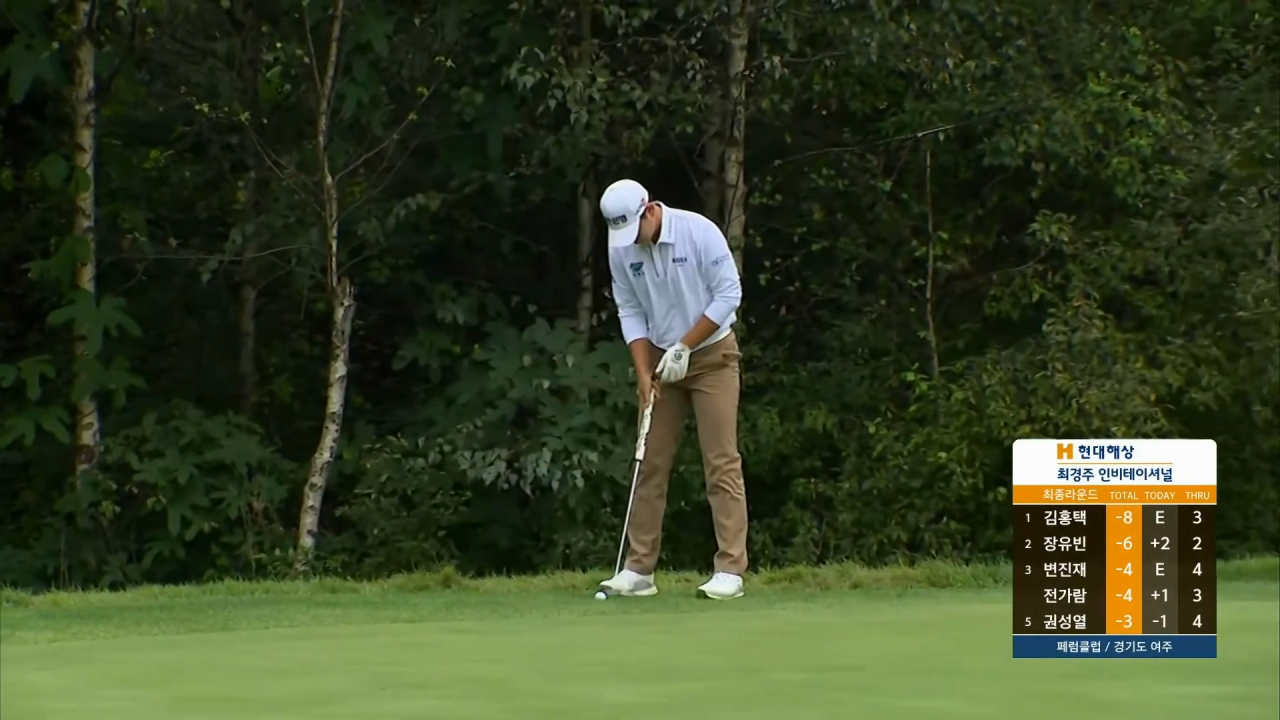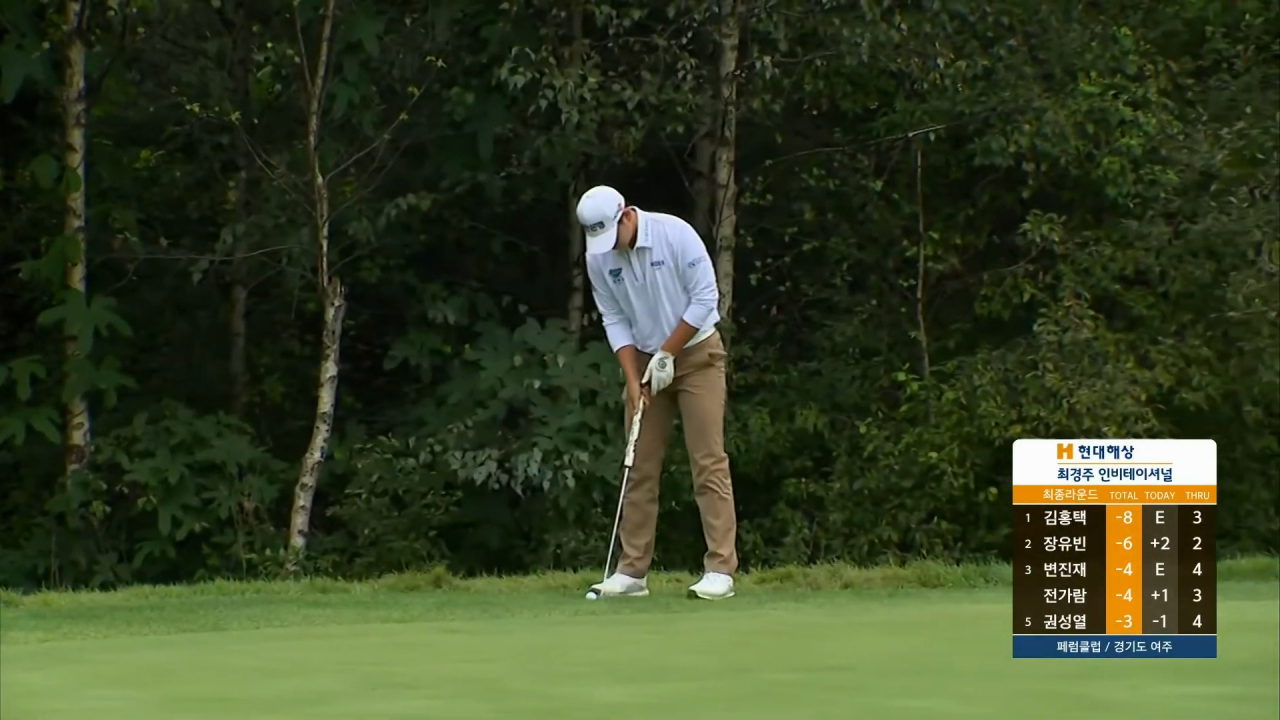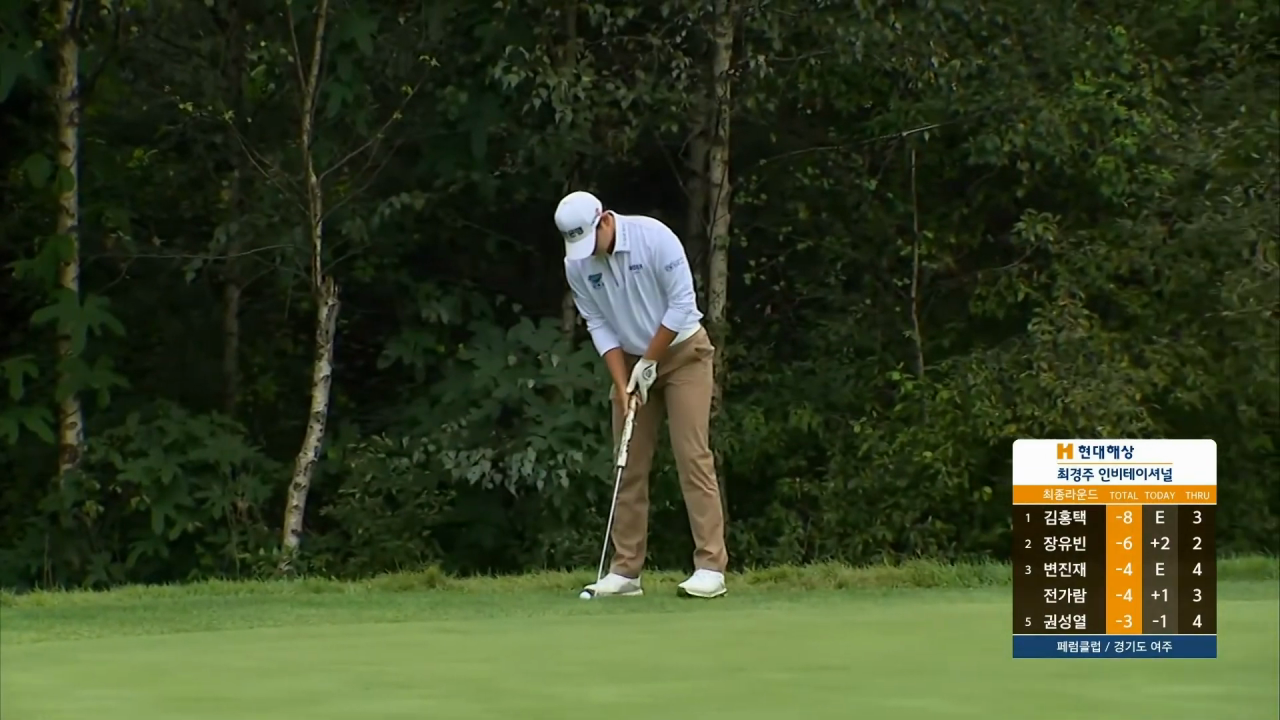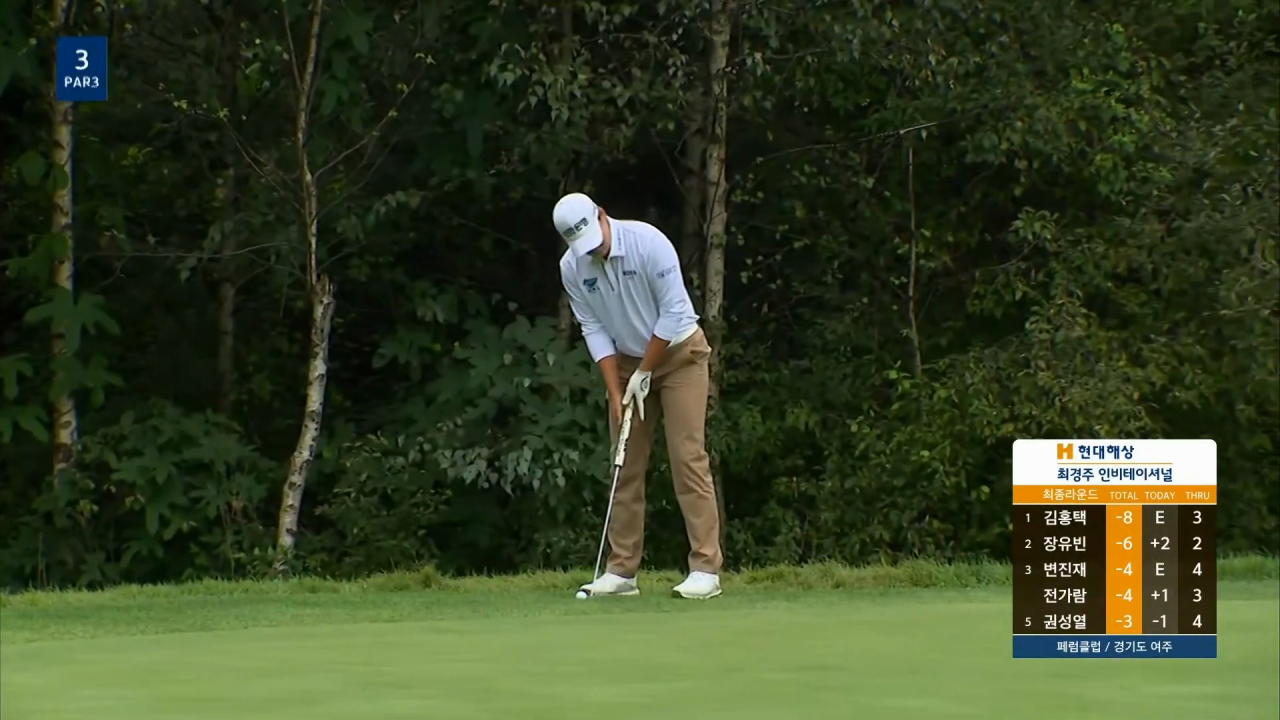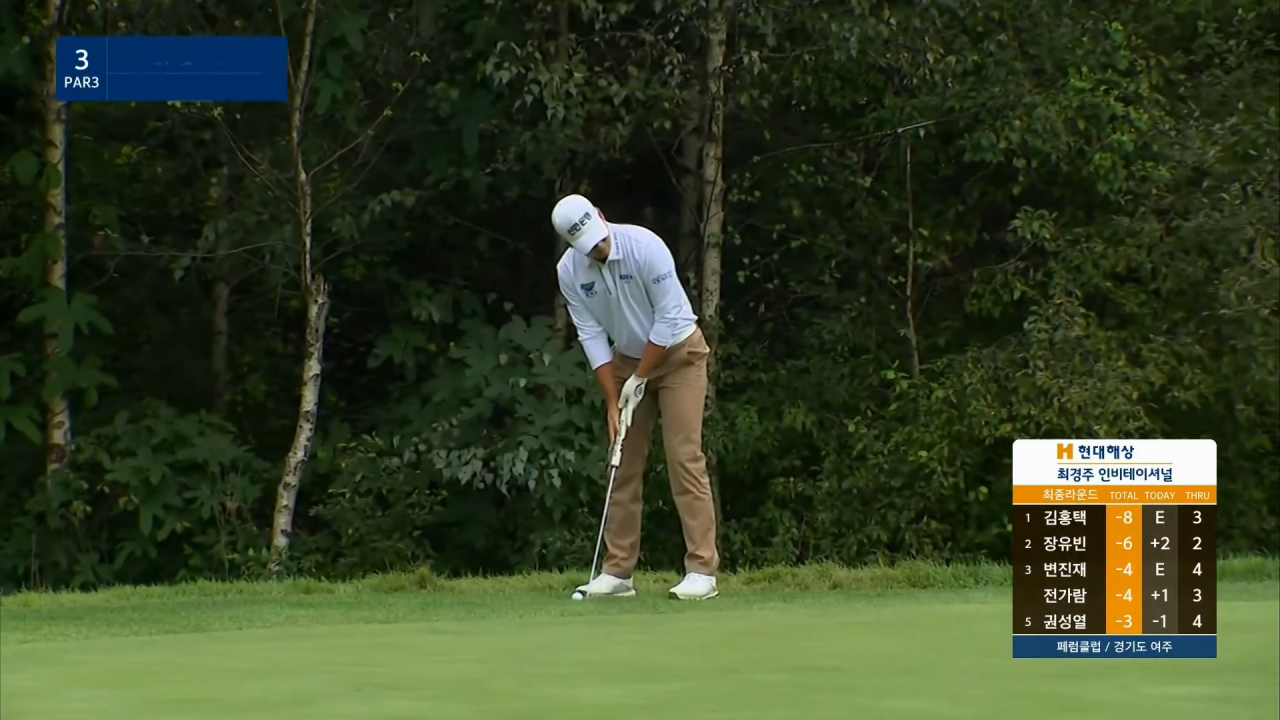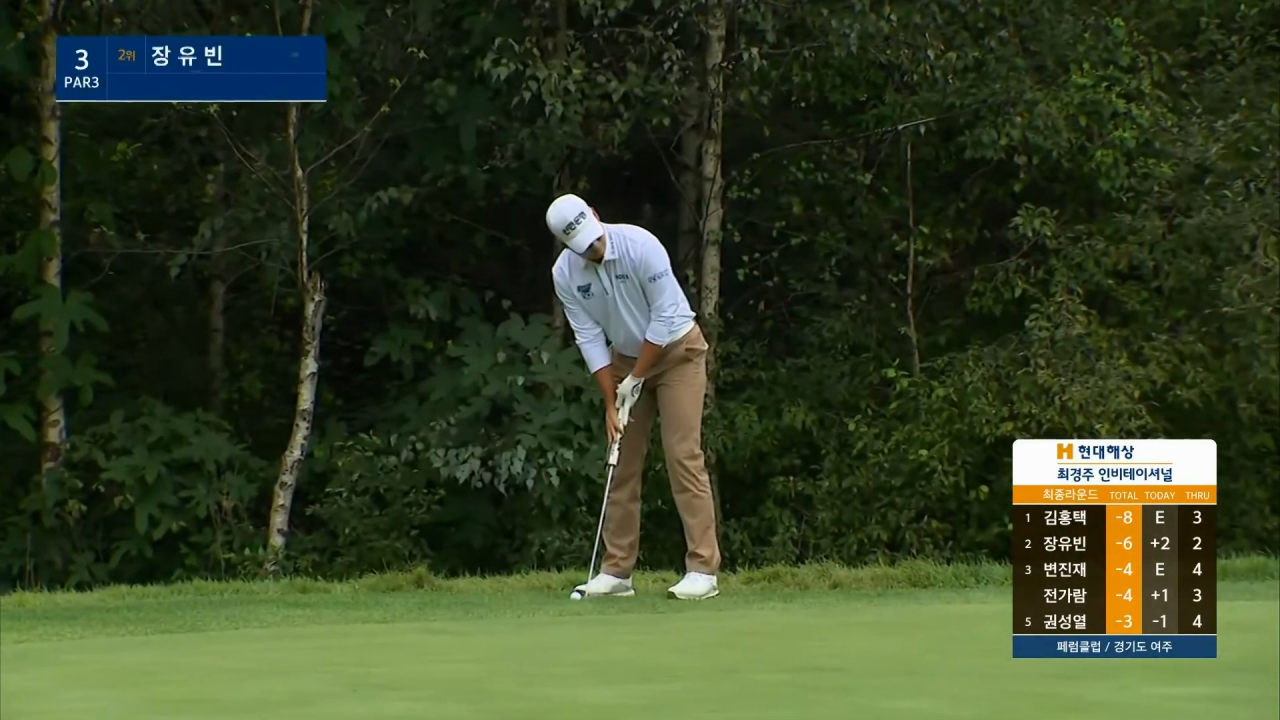
dt=0.2s
person 1, frame 1
left shoulder: (700, 231)
right shoulder: (619, 251)
left elbow: (728, 296)
right elbow: (630, 313)
left wrist: (684, 347)
right wrist: (643, 372)
left hip: (712, 355)
right hip: (661, 359)
left knee: (720, 461)
right knee: (650, 462)
left ankle: (730, 569)
right ankle: (639, 568)
person 1, frame 2
left shoulder: (676, 234)
right shoulder: (598, 258)
left elbow: (705, 299)
right elbow: (615, 321)
left wrist: (667, 354)
right wrist: (632, 378)
left hip: (697, 356)
right hip: (645, 361)
left knee: (708, 461)
right knee: (640, 466)
left ankle: (720, 569)
right ankle: (632, 570)
person 1, frame 3
left shoulder: (654, 236)
right shoulder: (576, 265)
left elbow: (682, 303)
right elbow: (599, 325)
left wrist: (649, 361)
right wrist: (621, 382)
left hip: (683, 352)
right hip: (631, 360)
left knee: (692, 454)
right knee: (630, 465)
left ankle: (711, 566)
right ankle: (626, 570)
person 1, frame 4
left shoulder: (648, 242)
right shoulder: (571, 268)
left elbow: (674, 312)
right elbow: (594, 331)
left wrist: (644, 373)
right wrist: (615, 391)
left hip: (680, 353)
right hip: (628, 360)
left knee: (687, 456)
right knee: (626, 464)
left ankle: (705, 568)
right ankle: (622, 570)
person 1, frame 5
left shoulder: (645, 246)
right shoulder: (568, 272)
left elbow: (669, 318)
right elbow: (592, 336)
left wrist: (640, 379)
right wrist: (613, 401)
left hip: (678, 353)
right hip: (627, 359)
left knee: (684, 457)
right knee: (623, 463)
left ankle: (702, 569)
right ankle: (618, 570)
person 1, frame 6
left shoulder: (640, 245)
right shoulder: (564, 274)
left elbow: (665, 317)
right elbow: (589, 338)
left wrist: (636, 378)
right wrist: (611, 402)
left hip: (676, 351)
right hip: (625, 358)
left knee: (682, 455)
right knee: (622, 463)
left ankle: (702, 569)
right ankle: (616, 571)
